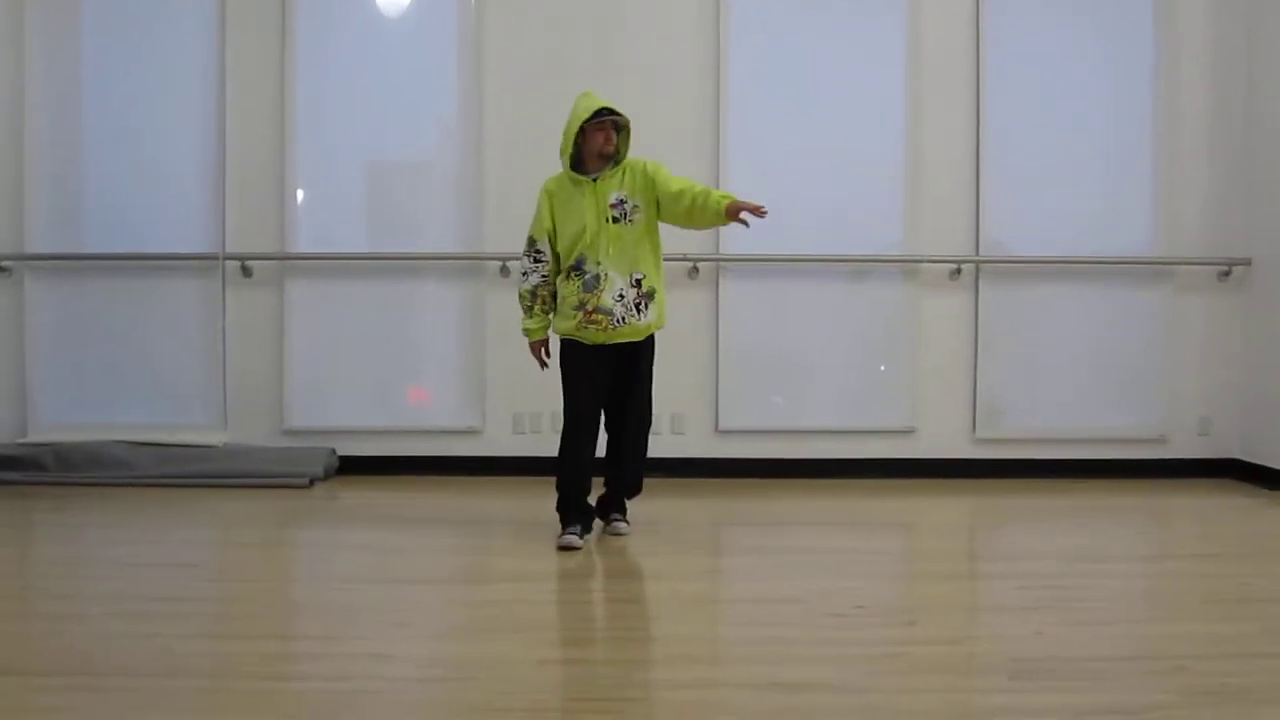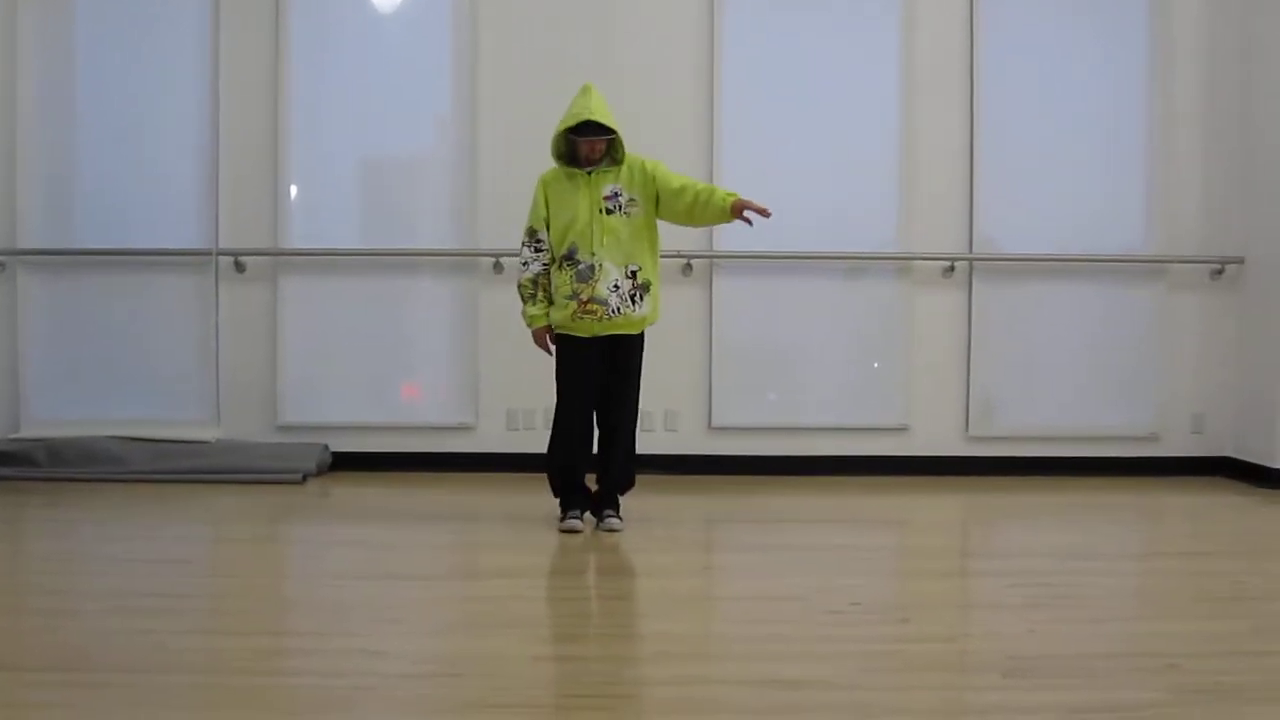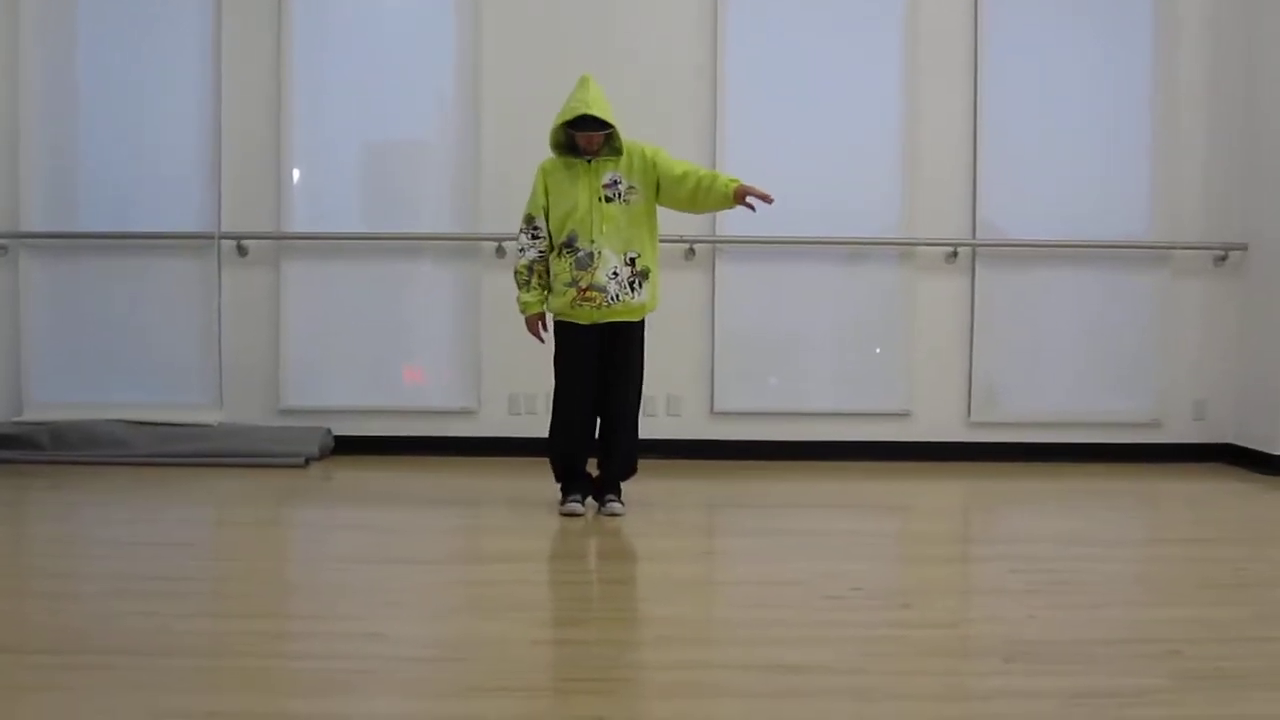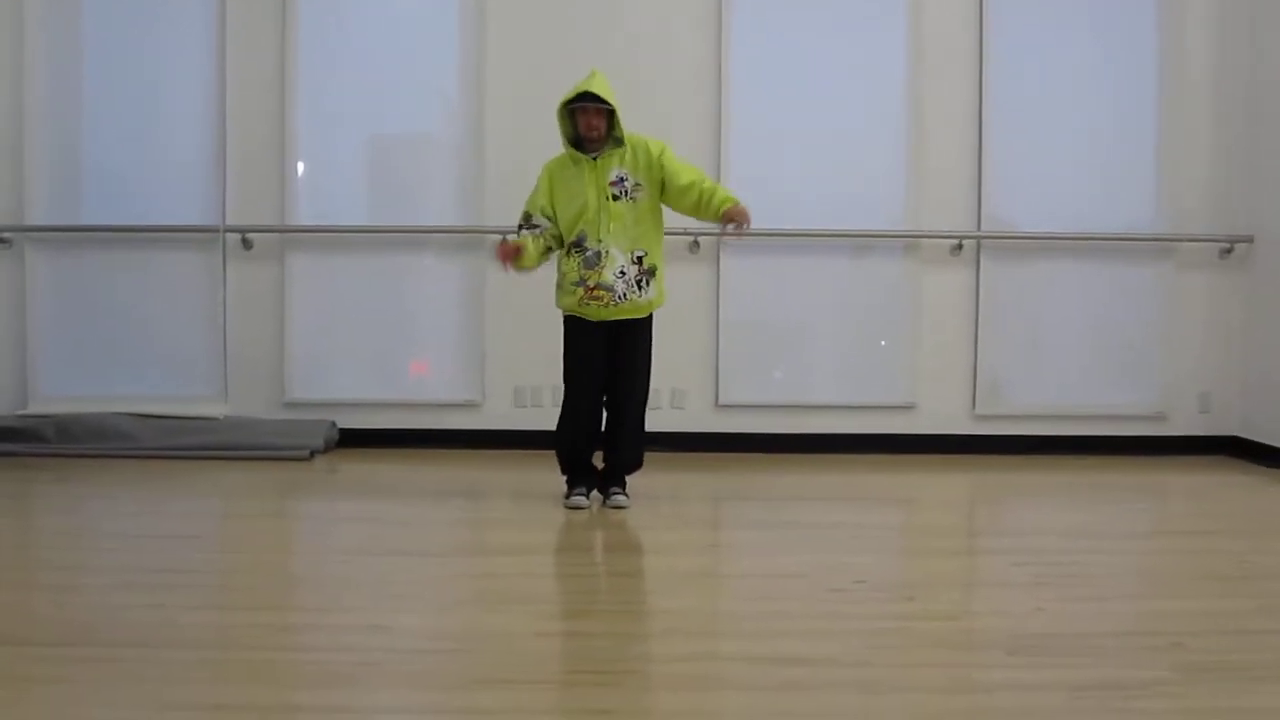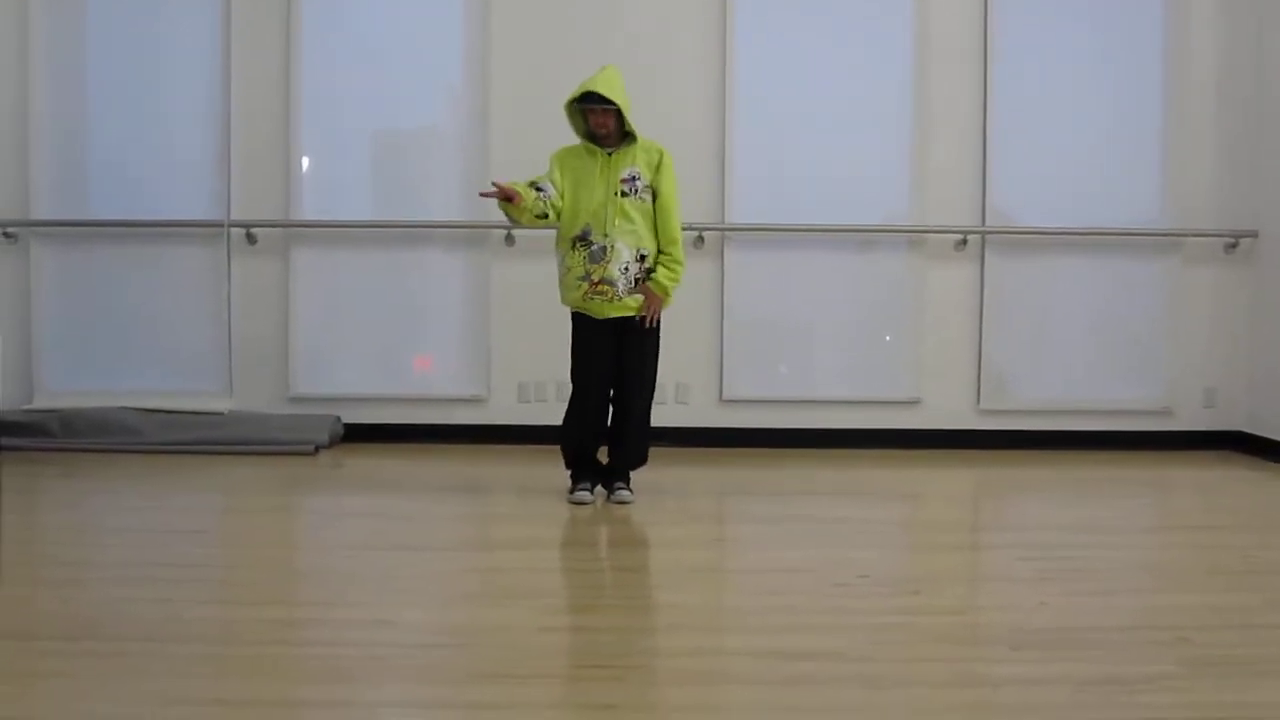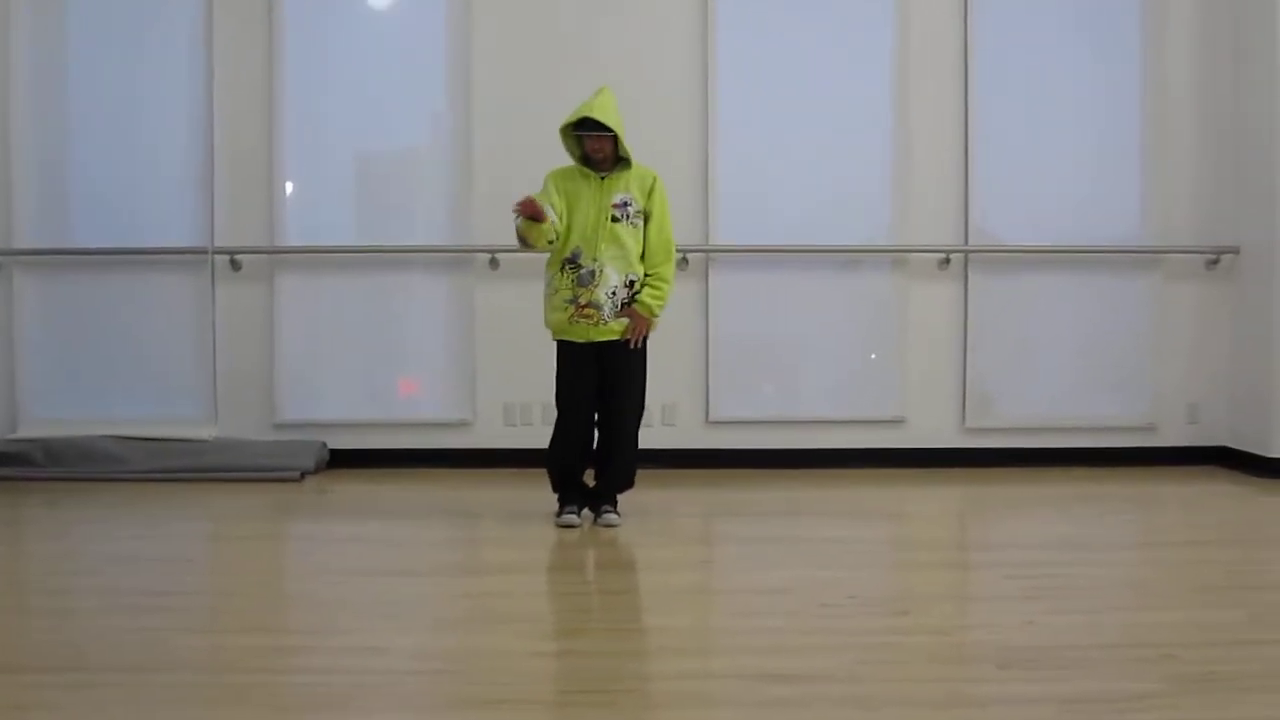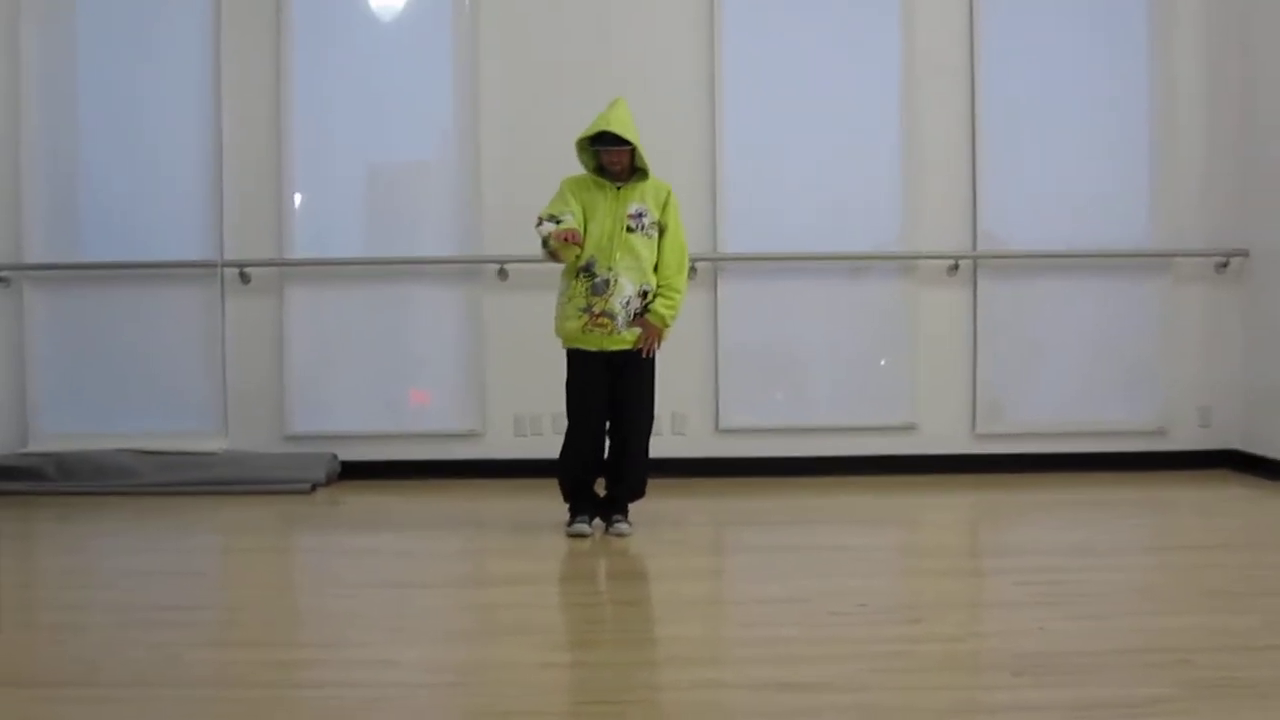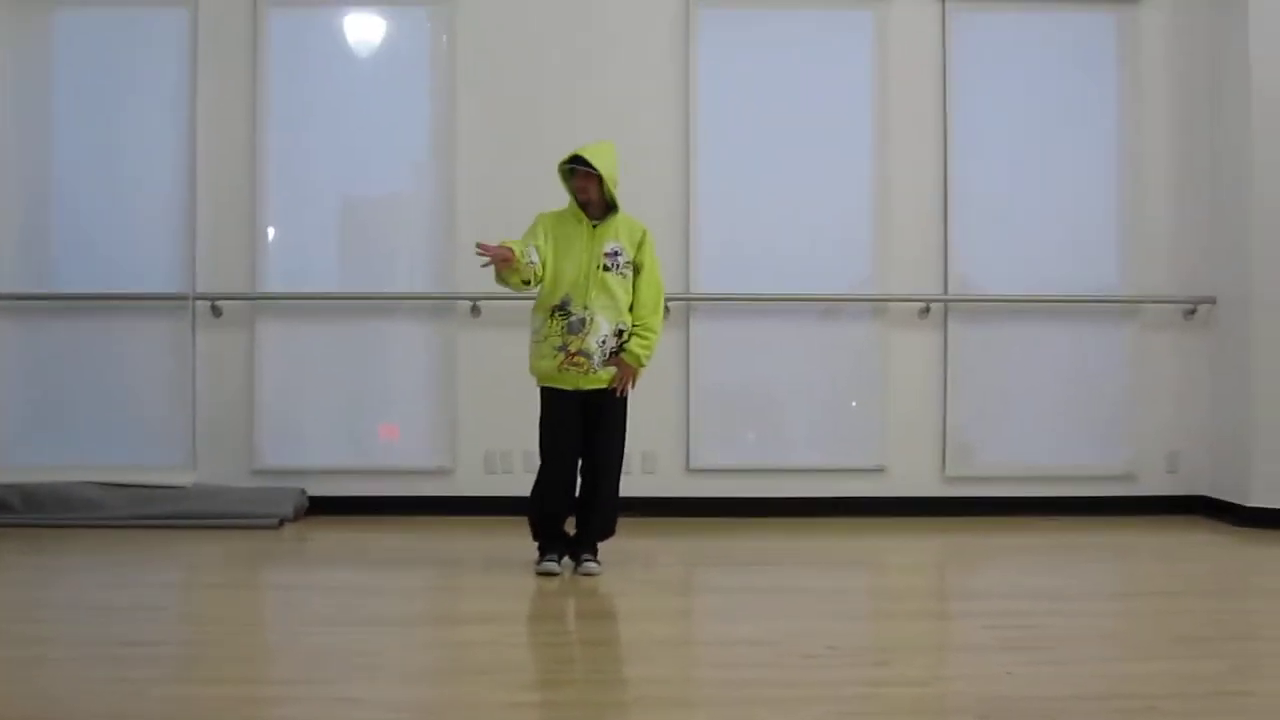
dt=0.3s
person 1, frame 1
left shoulder: (642, 176)
right shoulder: (555, 191)
left elbow: (685, 198)
right elbow: (537, 262)
left wrist: (725, 205)
right wrist: (535, 324)
left hip: (635, 327)
right hip: (580, 331)
left knee: (630, 420)
right knee: (580, 421)
left ankle: (615, 503)
right ankle: (573, 515)
person 1, frame 2
left shoulder: (640, 173)
right shoulder: (552, 183)
left elbow: (686, 195)
right elbow: (535, 253)
left wrist: (728, 203)
right wrist: (537, 315)
left hip: (627, 321)
right hip: (573, 323)
left knee: (619, 415)
right knee: (573, 412)
left ankle: (608, 498)
right ankle: (572, 499)
person 1, frame 3
left shoulder: (640, 160)
right shoulder: (551, 172)
left elbow: (690, 182)
right elbow: (532, 241)
left wrist: (732, 189)
right wrist: (531, 301)
left hip: (626, 307)
right hip: (572, 310)
left knee: (620, 401)
right knee: (574, 400)
left ankle: (610, 483)
right ankle: (573, 483)
person 1, frame 4
left shoulder: (645, 154)
right shoulder: (556, 170)
left elbow: (688, 184)
right elbow: (539, 230)
left wrist: (722, 204)
right wrist: (519, 251)
left hip: (634, 303)
right hip: (581, 305)
left knee: (629, 396)
right knee: (582, 395)
left ankle: (615, 476)
right ankle: (578, 476)
person 1, frame 5
left shoulder: (653, 157)
right shoulder: (566, 160)
left elbow: (670, 229)
right elbow: (542, 207)
left wrist: (662, 285)
right wrist: (513, 198)
left hip: (639, 302)
right hip: (589, 301)
left knee: (635, 393)
right knee: (588, 391)
left ankle: (619, 472)
right ankle: (582, 471)
person 1, frame 6
left shoulder: (646, 182)
right shoulder: (560, 181)
left elbow: (661, 253)
right elbow: (544, 235)
left wrist: (648, 306)
right wrist: (533, 219)
left hip: (626, 325)
right hip: (574, 324)
left knee: (622, 416)
right knee: (573, 415)
left ankle: (607, 495)
right ankle: (570, 494)
person 1, frame 7
left shoulder: (659, 195)
right shoulder: (574, 189)
left elbow: (673, 265)
right elbow: (552, 234)
left wrist: (659, 317)
right wrist: (563, 239)
left hip: (636, 335)
right hip: (585, 333)
left knee: (632, 426)
right knee: (585, 424)
left ankle: (618, 504)
right ankle: (581, 504)
person 1, frame 8
left shoulder: (634, 233)
right shoulder: (548, 225)
left elbow: (649, 302)
right elbow: (526, 271)
left wrist: (635, 356)
right wrist: (509, 258)
left hip: (610, 374)
right hip: (559, 371)
left knee: (603, 465)
right knee: (557, 462)
left ankle: (588, 543)
right ankle: (550, 542)
